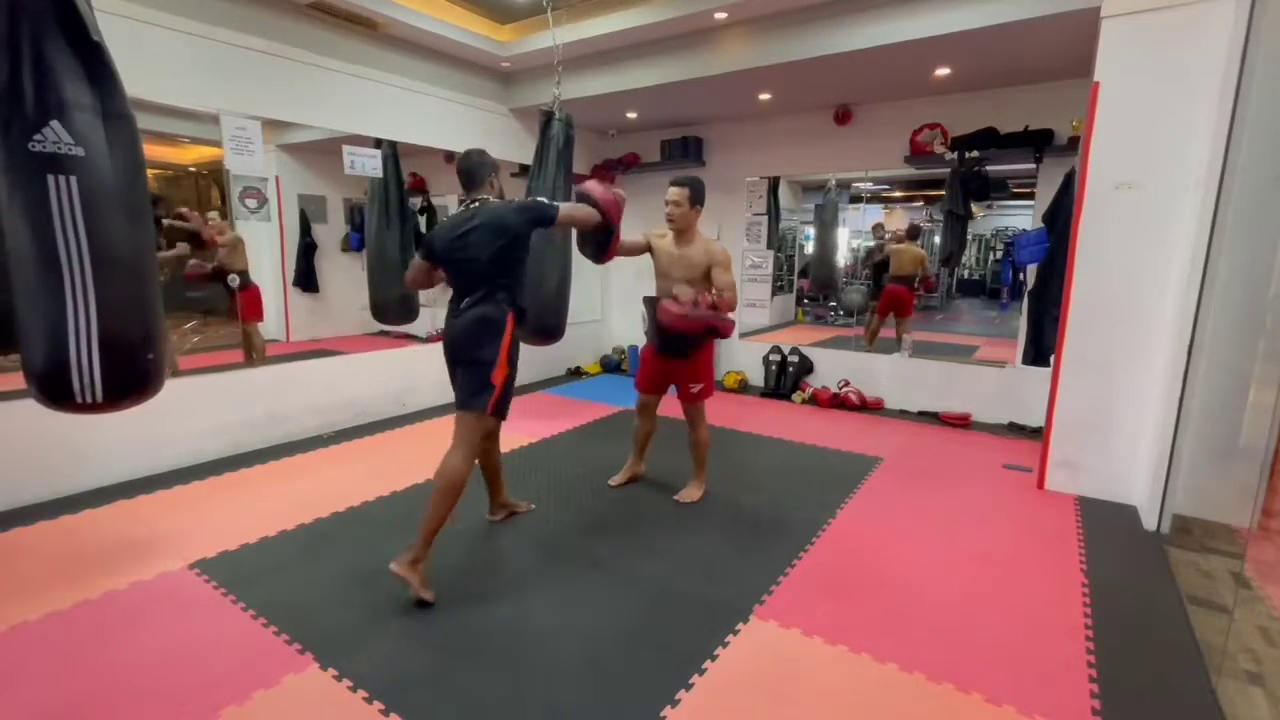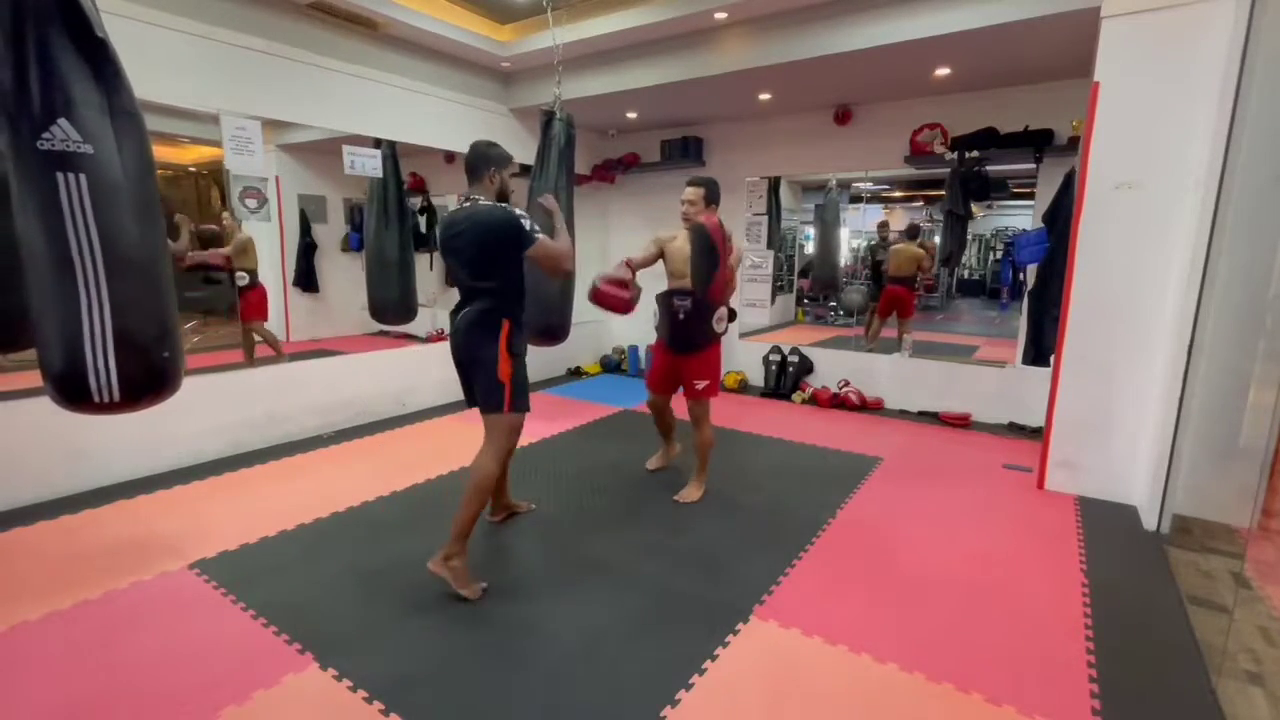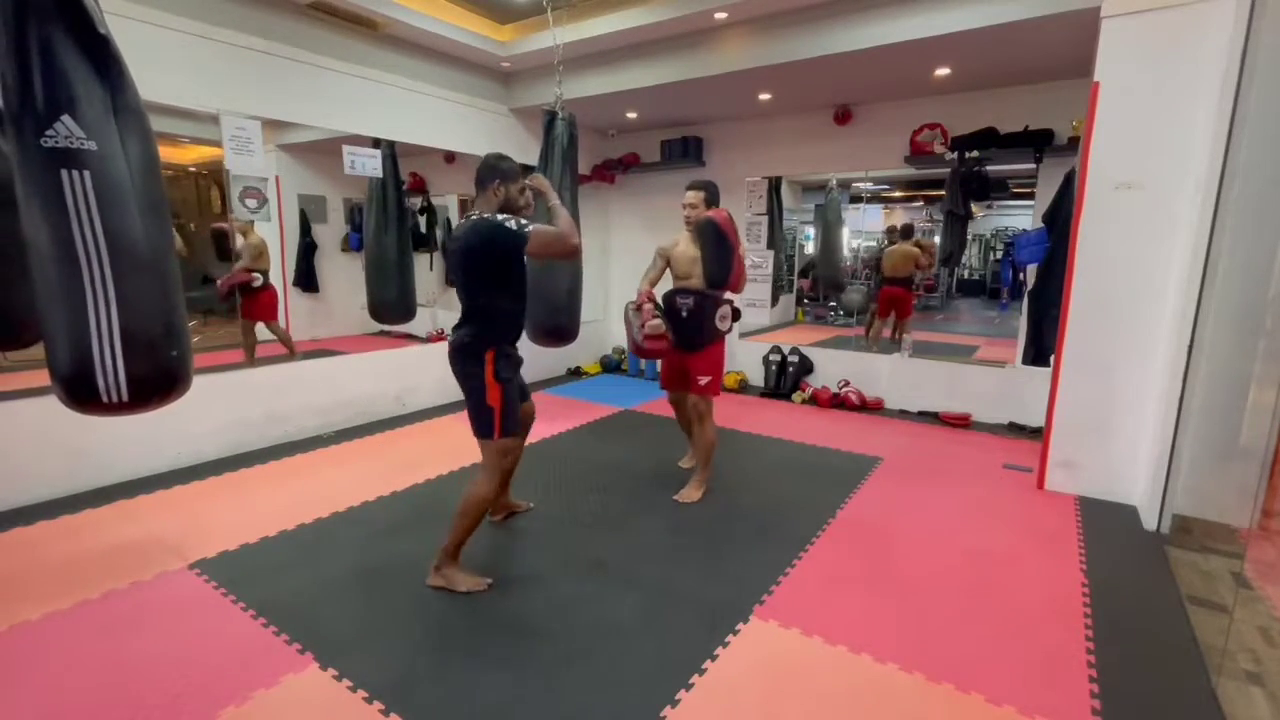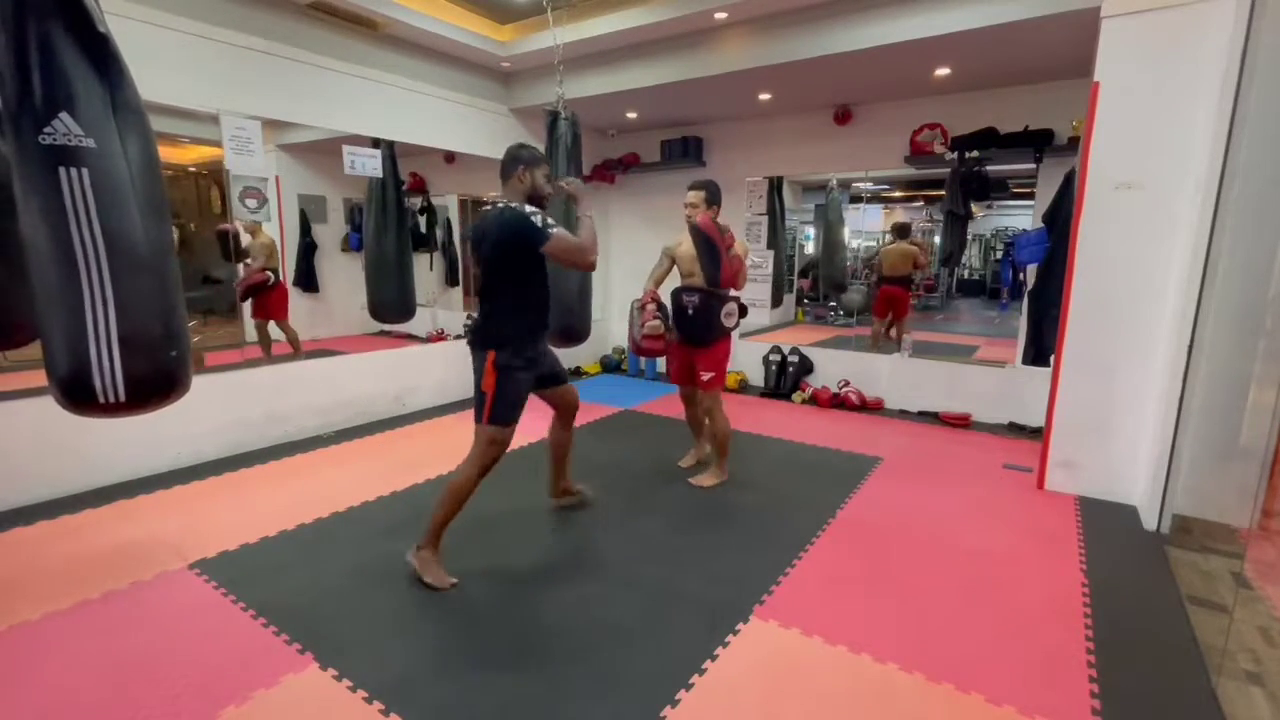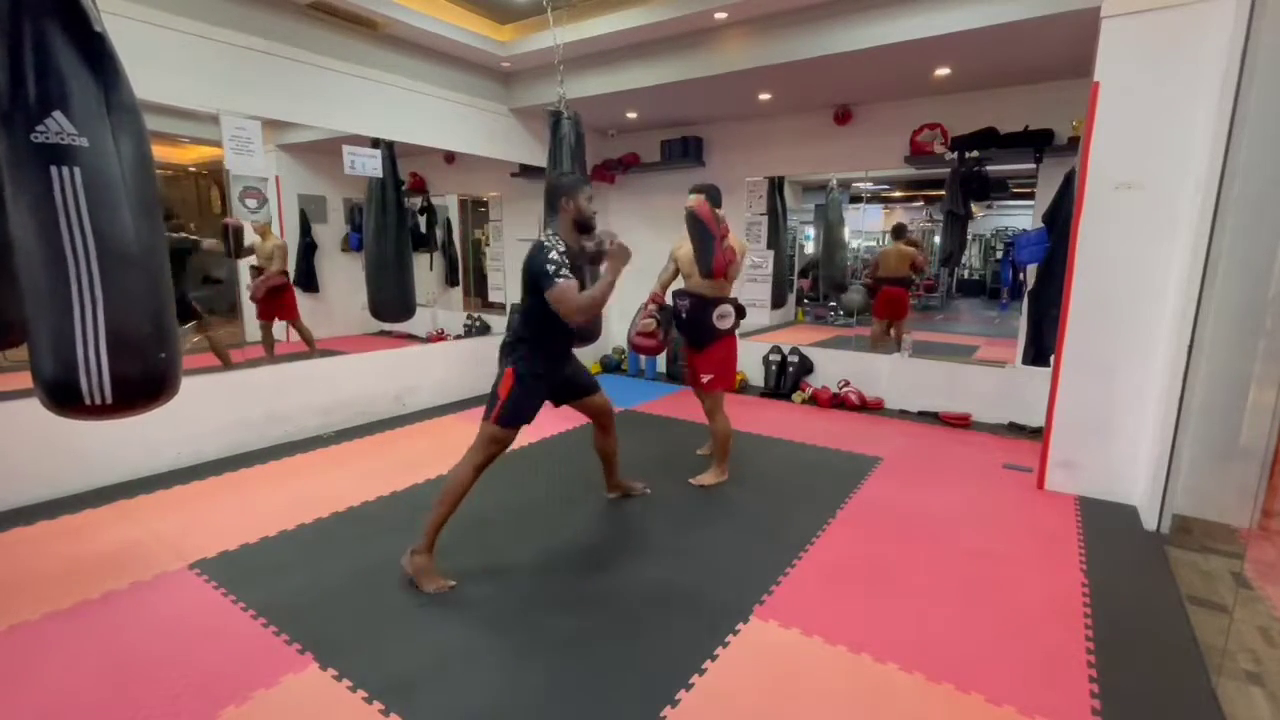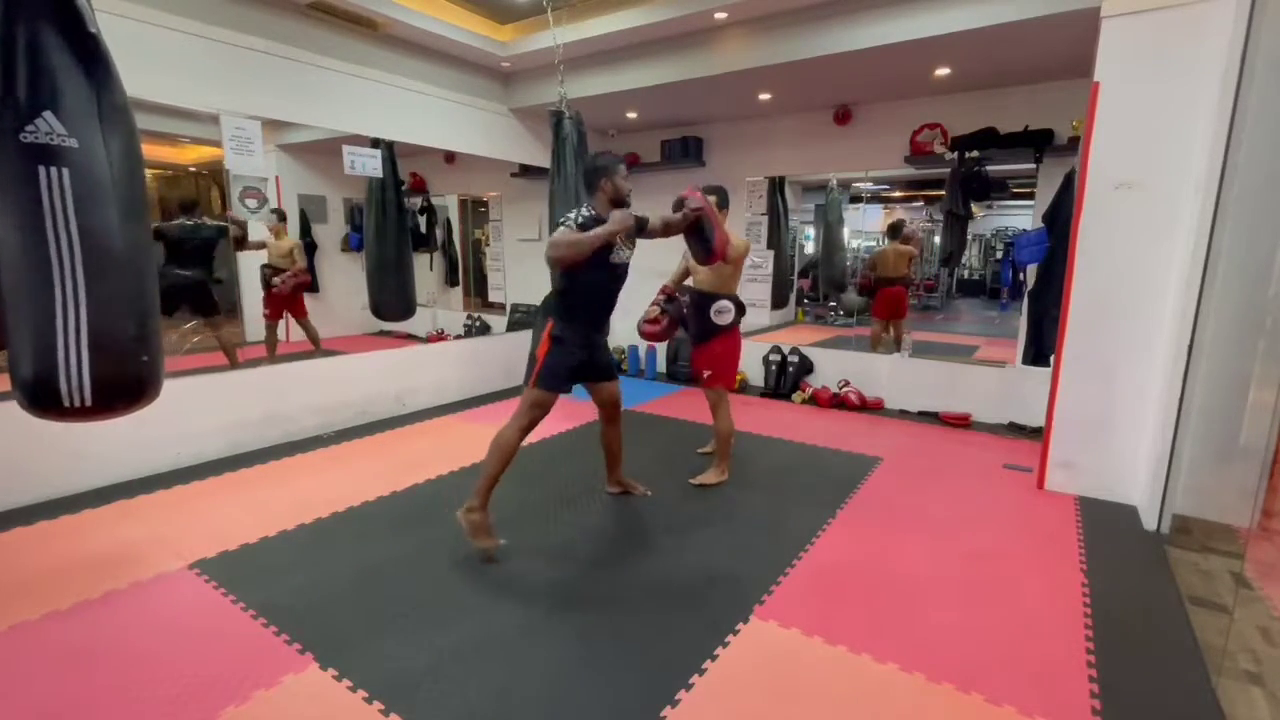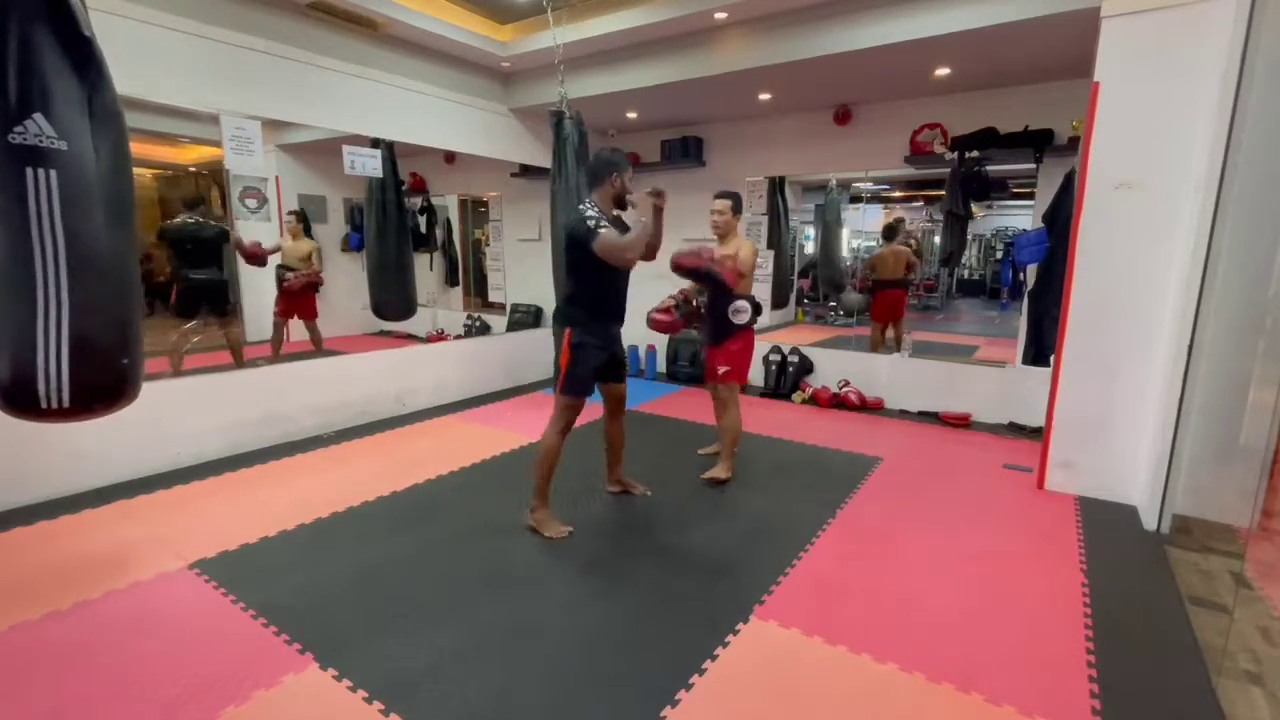
dt=0.2s
person 1, frame 1
left shoulder: (445, 230)
right shoulder: (517, 211)
left elbow: (412, 282)
right elbow: (591, 218)
left hip: (459, 331)
right hip: (493, 332)
left knee: (487, 423)
right knee: (468, 439)
left ankle: (499, 502)
right ankle: (415, 557)
person 1, frame 2
left shoulder: (450, 223)
right shoulder: (505, 218)
right elbow: (562, 264)
right wrist: (557, 215)
left hip: (465, 329)
right hip: (495, 333)
left knee: (500, 424)
right knee: (502, 438)
left ankle: (500, 502)
right ankle: (451, 555)
person 1, frame 3
left shoulder: (465, 232)
right shoulder: (496, 229)
right elbow: (571, 244)
left wrist: (520, 215)
right wrist: (552, 196)
left hip: (477, 348)
right hip: (487, 355)
left knee: (524, 417)
right knee: (499, 457)
left ankle: (500, 502)
right ankle: (445, 564)
person 1, frame 4
left shoulder: (488, 220)
right shoulder: (523, 219)
right elbow: (586, 258)
right wrist: (583, 206)
left hip: (527, 340)
right hip: (504, 348)
left knee: (568, 402)
right knee: (488, 452)
left ankle: (561, 486)
right ankle: (427, 549)
person 1, frame 5
left shoulder: (576, 247)
right shoulder: (550, 254)
right elbow: (577, 313)
right wrist: (613, 270)
left hip: (558, 357)
right hip: (526, 361)
left knee: (604, 414)
right knee: (483, 452)
left ankle: (615, 483)
right ankle: (421, 553)
person 1, frame 6
left shoulder: (627, 222)
right shoulder: (581, 219)
left elbow: (669, 226)
right elbow: (555, 253)
left wrist: (691, 213)
right wrist: (611, 229)
left hip: (592, 332)
right hip: (559, 329)
left knee: (612, 405)
right knee: (528, 415)
left ankle: (615, 479)
right ankle: (476, 507)
person 1, frame 7
left shoulder: (616, 219)
right shoulder: (587, 218)
left elbow: (648, 253)
right elbow: (624, 255)
left wrist: (656, 213)
right wrist: (643, 214)
left hip: (608, 330)
right hip: (579, 331)
left knee: (617, 403)
right knee: (563, 418)
left ankle: (615, 478)
right ankle: (539, 507)
person 2, frame 1
left shoulder: (714, 252)
right shoulder: (656, 241)
left elbow: (730, 300)
right elbow: (617, 248)
left wrist: (697, 300)
left hip: (694, 344)
right hip: (658, 339)
left knee: (694, 415)
right knee: (645, 405)
left ankle: (698, 480)
right ankle: (635, 463)
person 2, frame 2
left shoulder: (726, 248)
right shoulder: (668, 242)
left elbow: (725, 293)
right elbow: (635, 261)
left wrist: (723, 264)
right wrist: (624, 269)
left hip: (703, 341)
right hip: (668, 336)
left knee: (699, 413)
right knee: (656, 401)
left ankle: (699, 480)
right ankle: (669, 446)
person 2, frame 3
right shoulder: (670, 248)
right elbow: (646, 283)
left hip: (707, 339)
left knee: (701, 409)
right knee: (677, 400)
left ankle: (700, 479)
right ankle: (695, 447)
person 2, frame 4
left shoulder: (732, 245)
right shoulder: (675, 247)
left elbow: (737, 284)
right elbow: (653, 282)
left hip: (714, 334)
right hip: (683, 332)
left knee: (710, 403)
right knee: (687, 395)
left ankle: (720, 467)
right ankle: (699, 445)
person 2, frame 5
left shoulder: (730, 244)
right shoulder: (680, 249)
left elbow: (729, 275)
right elbow: (661, 285)
left wrist: (720, 239)
right wrist: (651, 313)
left hip: (717, 335)
right hip: (691, 333)
left knee: (713, 403)
right knee: (702, 395)
left ankle: (720, 468)
right ankle: (720, 441)
person 2, frame 6
left shoulder: (737, 245)
left elbow: (724, 253)
right elbow: (675, 280)
right wrist: (659, 304)
left hip: (721, 331)
right hip: (701, 329)
left knee: (717, 398)
right knee: (713, 395)
left ankle: (720, 468)
right ankle: (723, 440)
person 2, frame 7
left shoulder: (744, 248)
right shoulder: (712, 251)
left elbow: (742, 268)
right elbow: (696, 283)
right wrist: (675, 300)
left hip: (735, 331)
right hip: (714, 330)
left knee: (728, 394)
right knee: (715, 390)
left ankle: (726, 464)
right ankle: (725, 442)
